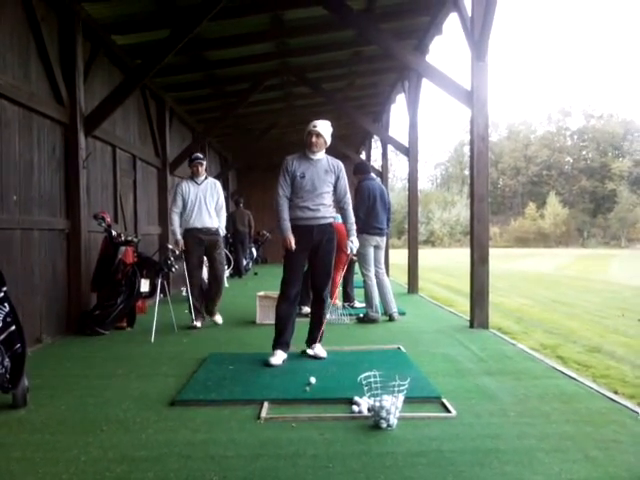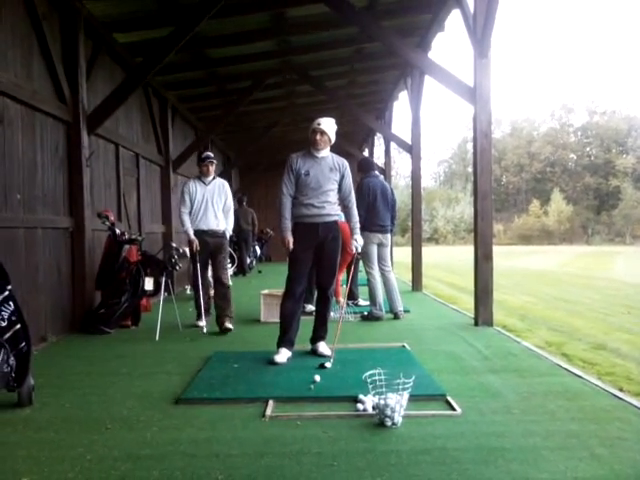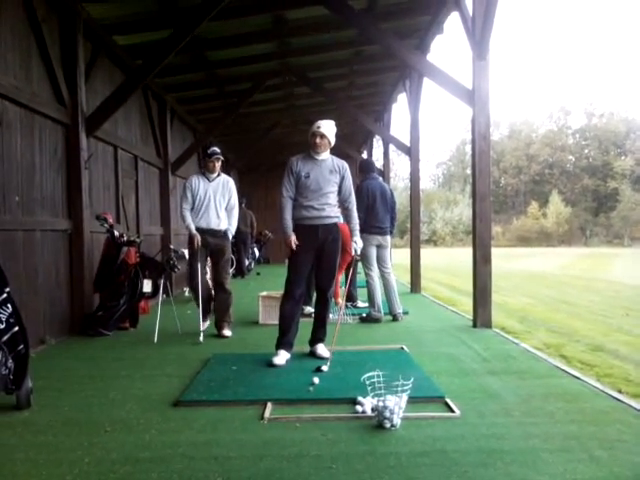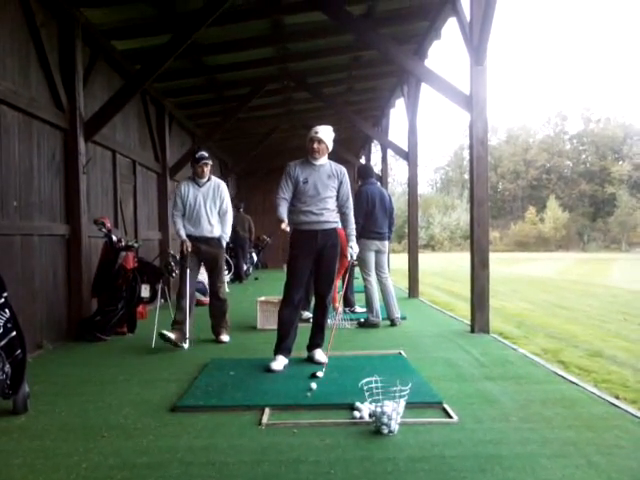
dt=0.3s
person 1, frame 1
left shoulder: (336, 166)
right shoulder: (291, 163)
left elbow: (344, 201)
right elbow: (282, 198)
left wrist: (352, 233)
right wrist: (286, 231)
left hip: (325, 231)
right hip: (298, 230)
left knee: (321, 289)
right knee: (290, 289)
left ankle: (314, 341)
right ankle: (281, 346)
person 1, frame 2
left shoulder: (340, 164)
right shoulder: (296, 161)
left elbow: (348, 199)
right elbow: (286, 196)
left wrist: (356, 231)
right wrist: (286, 230)
left hip: (330, 229)
right hip: (303, 228)
left knee: (326, 287)
right knee: (295, 287)
left ankle: (319, 340)
right ankle: (285, 344)
person 1, frame 3
left shoulder: (341, 166)
right shoulder: (296, 163)
left elbow: (348, 202)
right elbow: (287, 196)
left wrist: (355, 233)
right wrist: (288, 229)
left hip: (330, 231)
right hip: (303, 230)
left knee: (325, 289)
right knee: (294, 289)
left ankle: (318, 342)
right ankle: (284, 346)
person 1, frame 4
left shoulder: (339, 171)
right shoulder: (294, 169)
left elbow: (346, 207)
right elbow: (282, 198)
left wrist: (351, 238)
right wrist: (283, 217)
left hip: (329, 236)
right hip: (302, 236)
left knee: (324, 294)
right knee: (293, 294)
left ankle: (316, 347)
right ankle: (282, 352)
person 2, frame 1
left shoulder: (215, 185)
right shoulder: (183, 186)
left elbow: (221, 210)
right elbow: (175, 212)
left wrist: (220, 231)
right wrist: (178, 235)
left hip: (213, 233)
right hip: (191, 234)
left knee: (218, 273)
right knee: (193, 276)
left ankle: (211, 308)
right ankle: (197, 316)
person 2, frame 2
left shoulder: (223, 185)
right shoulder: (190, 185)
left elbow: (229, 211)
right elbow: (184, 212)
left wrist: (227, 233)
right wrist: (190, 235)
left hip: (219, 235)
right hip: (198, 236)
left knee: (221, 277)
right knee: (199, 278)
left ankle: (225, 319)
right ankle: (202, 315)
person 2, frame 3
left shoulder: (228, 182)
right shoulder: (193, 181)
left elbow: (233, 210)
right elbow: (185, 208)
left wrist: (229, 234)
right wrist: (192, 231)
left hip: (221, 235)
right hip: (199, 235)
left knee: (222, 281)
right knee: (195, 278)
left ankle: (223, 323)
right ankle: (206, 311)
person 2, frame 4
left shoulder: (219, 186)
right shoulder: (183, 187)
left elbow: (227, 214)
right elbow: (176, 214)
left wrist: (223, 240)
right wrist: (183, 237)
left hip: (214, 242)
right hip: (191, 242)
left knee: (217, 288)
right knee: (185, 286)
left ankle: (221, 330)
right ankle: (179, 332)
person 3, frame 1
left shoulder: (363, 187)
right shoulder: (381, 187)
left elbow: (358, 214)
right elbow: (388, 212)
left hip: (366, 235)
right hip: (381, 235)
left knee: (368, 274)
right knee: (380, 272)
left ankle: (373, 313)
right ankle: (392, 311)
person 3, frame 2
left shoulder: (364, 184)
right shoulder: (386, 185)
left elbow: (360, 211)
right elbow: (394, 210)
left hip: (369, 233)
right hip: (385, 233)
left knee: (372, 272)
right knee: (387, 270)
left ankle: (377, 311)
right ankle: (397, 309)
person 3, frame 3
left shoulder: (363, 187)
right shoulder: (386, 187)
left elbow: (359, 214)
right elbow: (393, 212)
left hip: (369, 235)
right hip: (385, 235)
left knee: (371, 273)
right knee: (387, 271)
left ankle: (376, 313)
right ankle: (396, 311)
person 3, frame 4
left shoulder: (362, 192)
right shoulder: (384, 192)
left elbow: (358, 219)
right elbow: (391, 217)
left hip: (367, 240)
right hip: (383, 240)
left knee: (369, 279)
right knee: (384, 277)
left ankle: (374, 318)
right ankle: (394, 316)
